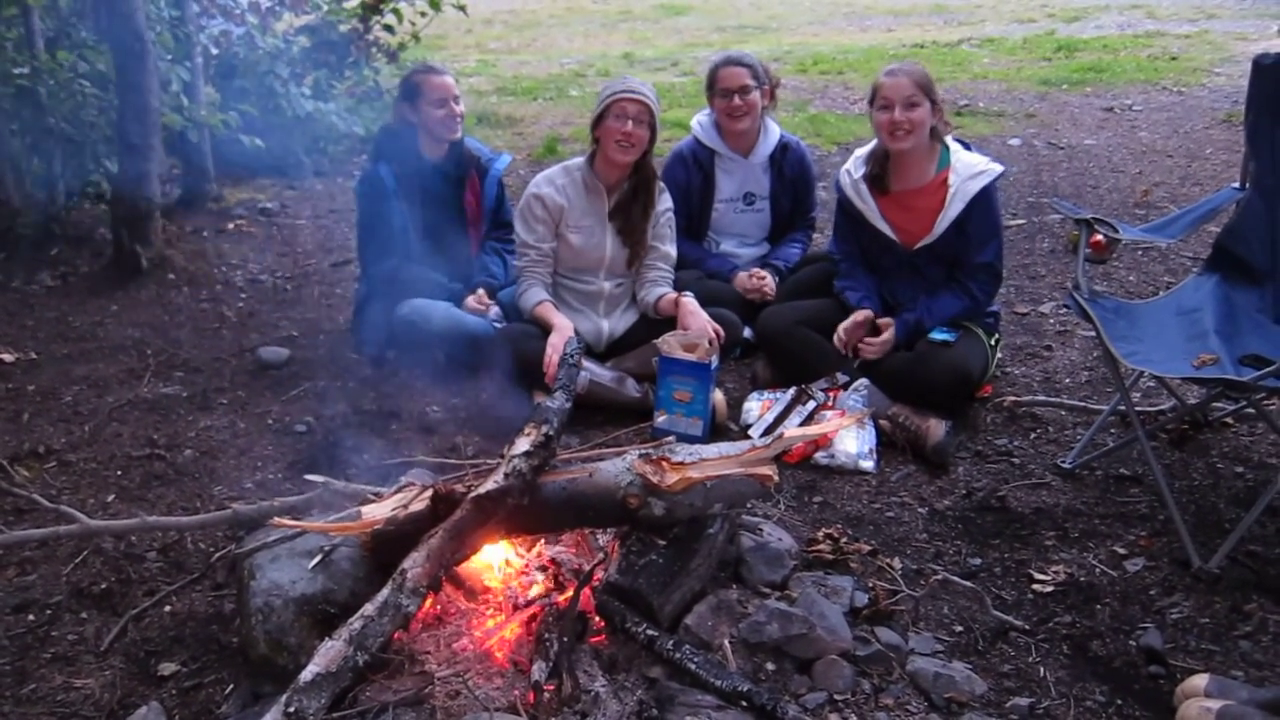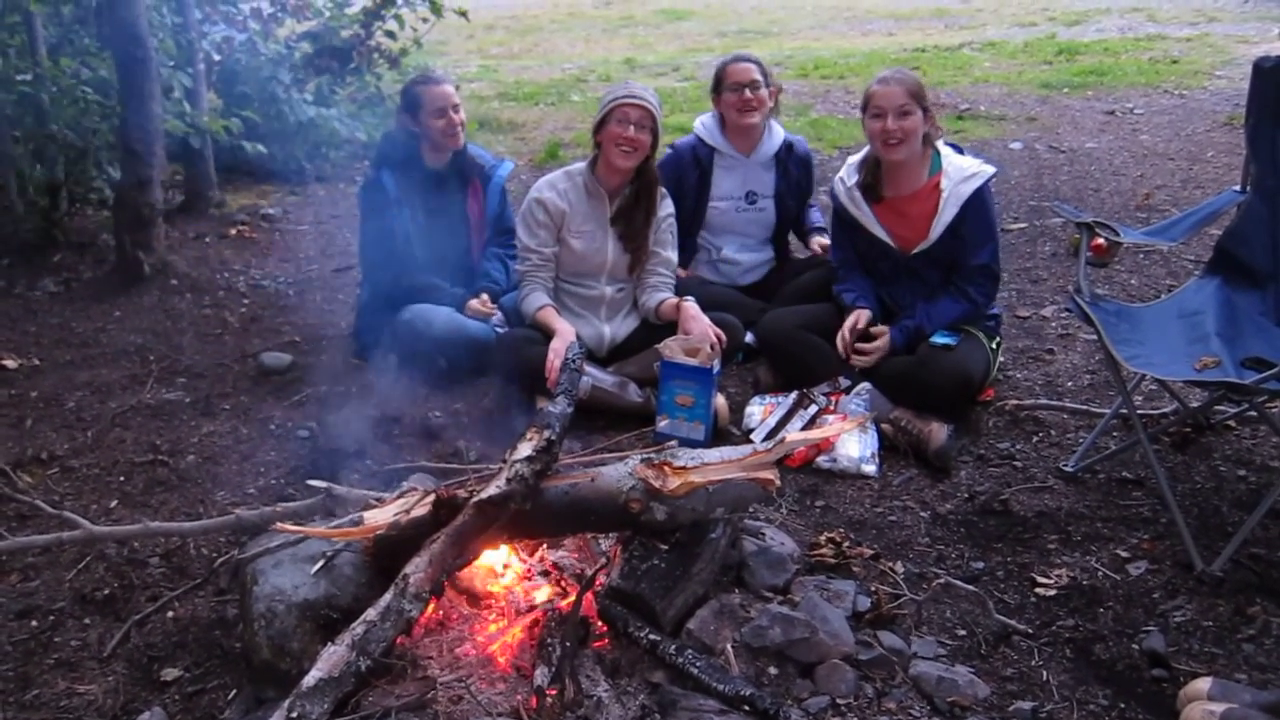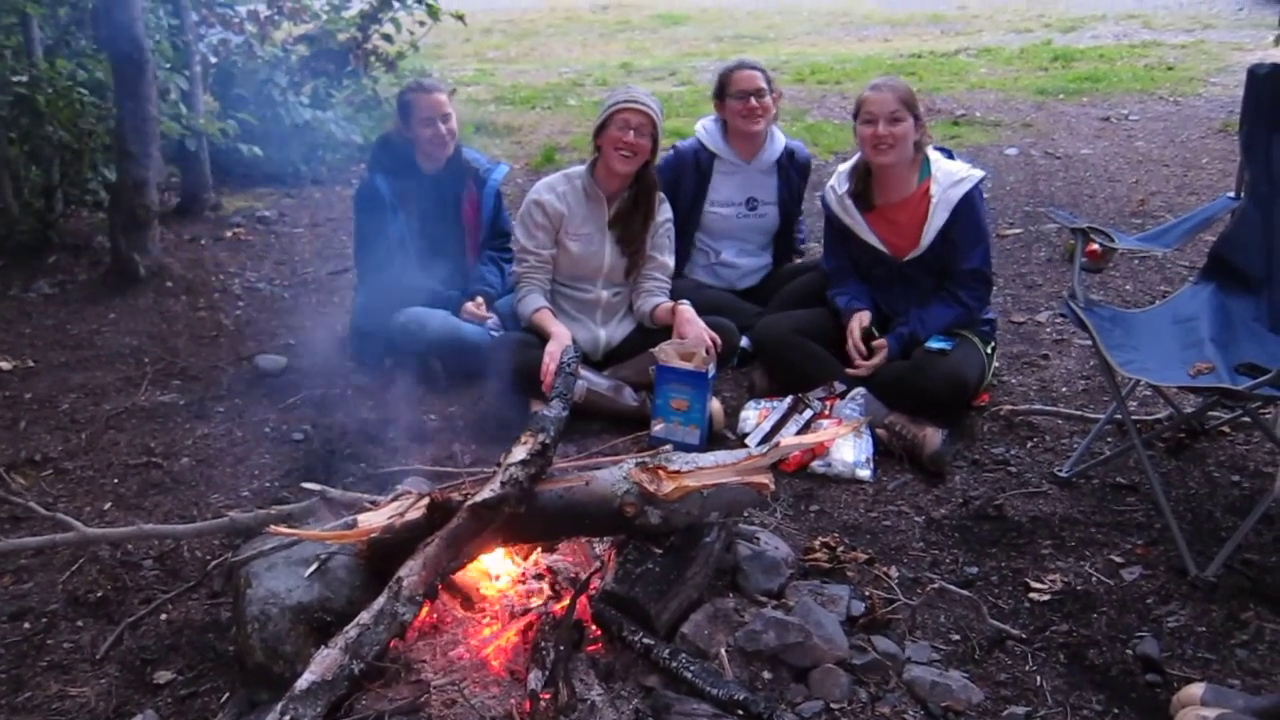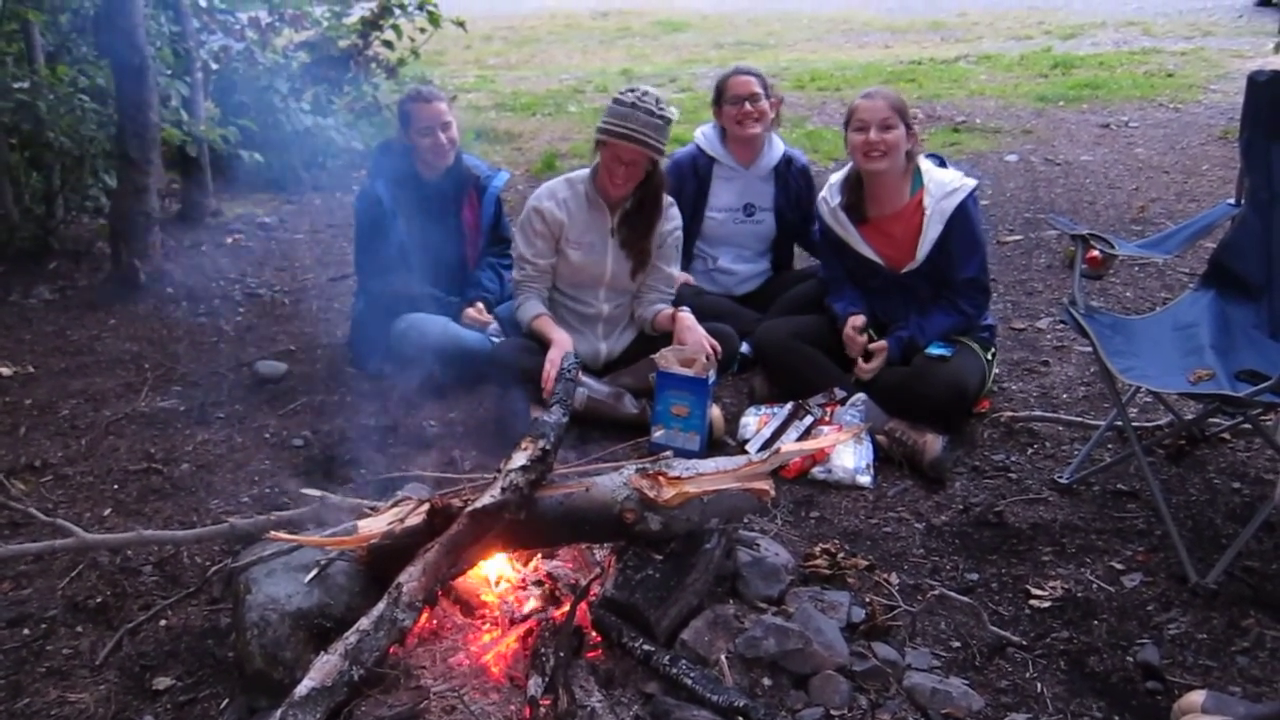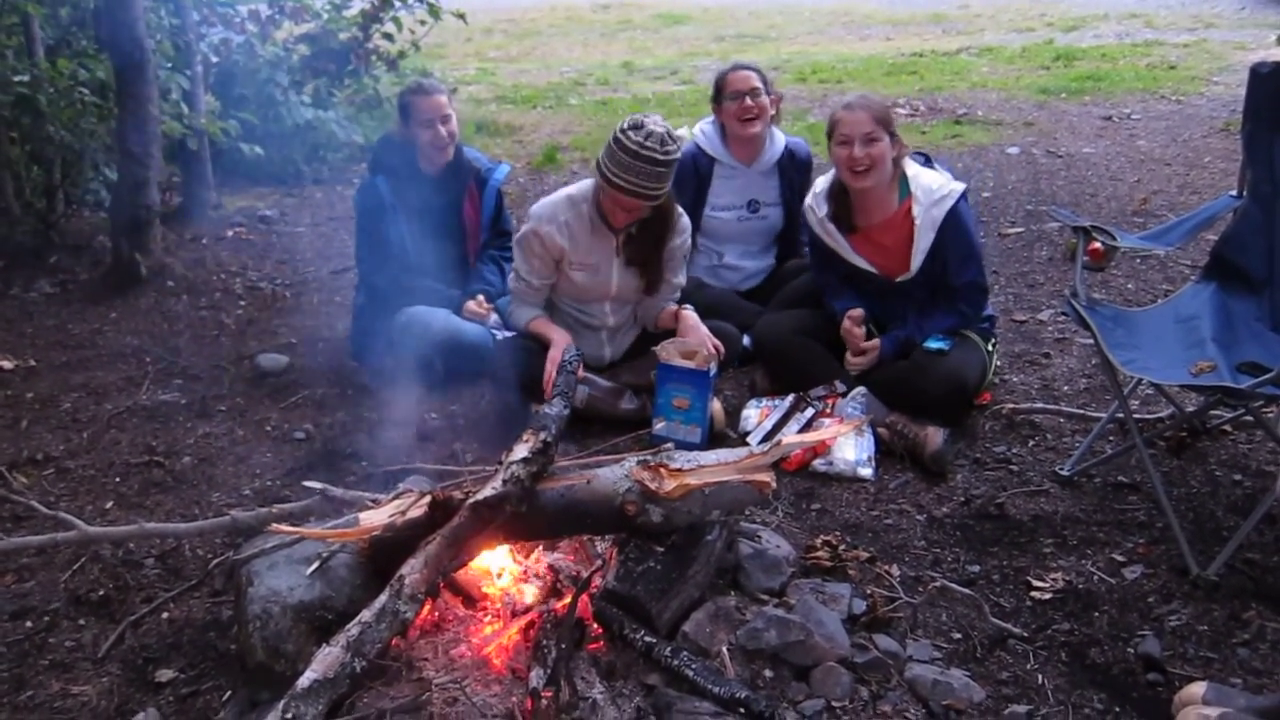
dt=0.4s
person 1, frame 1
left shoulder: (971, 181)
right shoulder: (856, 177)
left elbow: (979, 282)
right elbow: (849, 260)
left wrist: (904, 327)
right wrist: (861, 308)
left hip: (952, 319)
right hip: (877, 312)
left knee: (950, 372)
right knee: (774, 325)
left ankle: (825, 376)
right ankle: (892, 410)
person 1, frame 2
left shoulder: (966, 185)
right shoulder: (850, 185)
left elbow: (977, 285)
right elbow: (848, 266)
left wrist: (902, 336)
right wrist: (859, 308)
left hip: (953, 323)
right hip: (878, 316)
left knee: (952, 376)
right knee: (776, 329)
left ankle: (831, 382)
right ankle: (895, 415)
person 1, frame 3
left shoulder: (956, 190)
right shoulder: (842, 191)
left elbow: (969, 289)
right elbow: (841, 271)
left wrist: (898, 342)
right wrist: (854, 313)
left hip: (947, 327)
right hip: (872, 323)
left knee: (947, 380)
right knee: (771, 334)
left ankle: (826, 387)
right ankle: (889, 420)
person 1, frame 4
left shoulder: (950, 198)
right shoulder: (835, 201)
left elbow: (968, 298)
right elbow: (838, 280)
left wrist: (897, 346)
right wrist: (852, 318)
left hip: (946, 333)
right hip: (872, 330)
left knee: (947, 387)
right knee: (771, 340)
left ankle: (827, 393)
right ankle: (891, 427)
person 1, frame 5
left shoulder: (940, 201)
right shoulder: (822, 206)
left elbow: (967, 299)
right elbow: (832, 283)
left wrist: (892, 346)
right wrist: (849, 317)
left hip: (947, 328)
right hip: (872, 326)
left knee: (947, 382)
right knee: (772, 334)
right ankle: (889, 420)
person 2, frame 1
left shoulder: (656, 196)
right shoulder: (549, 189)
left elbow: (653, 283)
right elbow: (532, 280)
left wrist: (683, 303)
right wrist: (559, 324)
left hip: (627, 333)
right hip: (566, 334)
left knee: (725, 326)
right knee: (510, 342)
left ankle: (581, 381)
right ankle: (649, 394)
person 2, frame 2
left shoulder: (658, 202)
right shoulder: (550, 194)
left elbow: (654, 288)
right elbow: (534, 285)
left wrist: (684, 307)
right wrist: (561, 329)
left hip: (629, 338)
right hip: (568, 338)
left knee: (726, 331)
right knee: (511, 348)
left ankle: (581, 386)
right ankle: (651, 398)
person 2, frame 3
left shoulder: (656, 207)
right shoulder: (549, 196)
left elbow: (649, 292)
right elbow: (530, 286)
left wrist: (679, 309)
right wrist: (557, 332)
left hip: (624, 342)
right hip: (565, 340)
left knee: (721, 336)
right knee: (508, 351)
left ankle: (574, 390)
right ankle: (649, 403)
person 2, frame 4
left shoulder: (665, 214)
right shoulder: (551, 202)
left elbow: (651, 302)
right elbow: (529, 294)
left wrist: (680, 318)
right wrist: (558, 338)
left hip: (628, 349)
right hip: (564, 347)
left knee: (722, 342)
right knee: (508, 358)
left ankle: (574, 396)
right ankle: (646, 409)
person 2, frame 5
left shoulder: (674, 224)
right shoulder: (552, 217)
left elbow: (653, 306)
right elbow: (523, 304)
left wrist: (683, 316)
right wrist: (557, 336)
left hip: (631, 348)
right hip: (566, 348)
left knee: (725, 340)
right knee: (510, 356)
left ankle: (581, 393)
right ankle: (646, 406)
person 3, frame 1
left shoulder: (481, 163)
right shoulder: (381, 178)
left elbow: (502, 234)
right elbow: (382, 263)
left wrist: (484, 286)
right wrist: (454, 296)
left hip: (474, 293)
right hip: (411, 299)
right knee: (416, 320)
person 3, frame 2
left shoulder: (484, 170)
right shoulder: (384, 185)
left elbow: (503, 240)
right elbow: (385, 271)
left wrist: (487, 292)
right wrist: (457, 302)
left hip: (477, 299)
right hip: (413, 307)
right knee: (419, 326)
person 3, frame 3
left shoulder: (479, 173)
right shoulder: (378, 189)
left elbow: (498, 245)
right elbow: (380, 274)
left wrist: (482, 295)
right wrist: (453, 304)
left hip: (472, 302)
right hip: (408, 308)
right knee: (413, 327)
person 3, frame 4
left shoulder: (480, 180)
right shoulder: (380, 196)
left elbow: (498, 251)
right elbow: (381, 281)
left wrist: (481, 301)
right wrist: (454, 310)
left hip: (473, 308)
right hip: (408, 315)
right knee: (414, 335)
person 3, frame 5
left shoulder: (481, 173)
right shoulder: (380, 191)
left elbow: (500, 245)
right elbow: (381, 275)
left wrist: (483, 294)
right wrist: (454, 303)
left hip: (474, 301)
right hip: (406, 309)
right knee: (418, 329)
person 4, frame 1
left shoulder: (791, 154)
right shoulder: (686, 158)
left elbow: (801, 227)
right elbow: (674, 238)
left wrist: (774, 273)
right wrist: (730, 276)
left hip: (767, 276)
right hip: (713, 278)
left knee: (835, 267)
right knee: (680, 285)
left ankle: (752, 325)
person 4, frame 2
left shoulder: (794, 153)
right shoulder: (687, 156)
left elbow: (803, 206)
left wrist: (816, 233)
left hip: (768, 278)
right hip: (706, 283)
left knee: (837, 268)
right knee: (676, 292)
person 4, frame 3
left shoulder: (794, 158)
right shoulder: (688, 158)
left wrist: (795, 254)
left hip: (765, 282)
right hip: (703, 286)
right knee: (676, 295)
left ankle: (751, 338)
person 4, frame 4
left shoulder: (793, 166)
right shoulder: (688, 165)
left elbow: (807, 226)
left hip: (764, 289)
right hip: (703, 292)
right knee: (676, 300)
left ankle: (751, 344)
person 4, frame 5
left shoulder: (795, 156)
right shoulder: (691, 161)
left wrist: (799, 257)
left hip: (767, 283)
right hip: (706, 287)
right knee: (682, 295)
left ankle: (753, 336)
